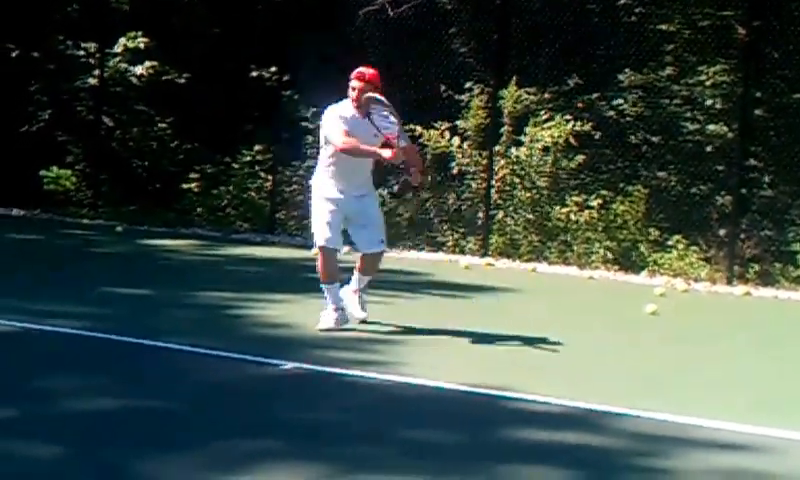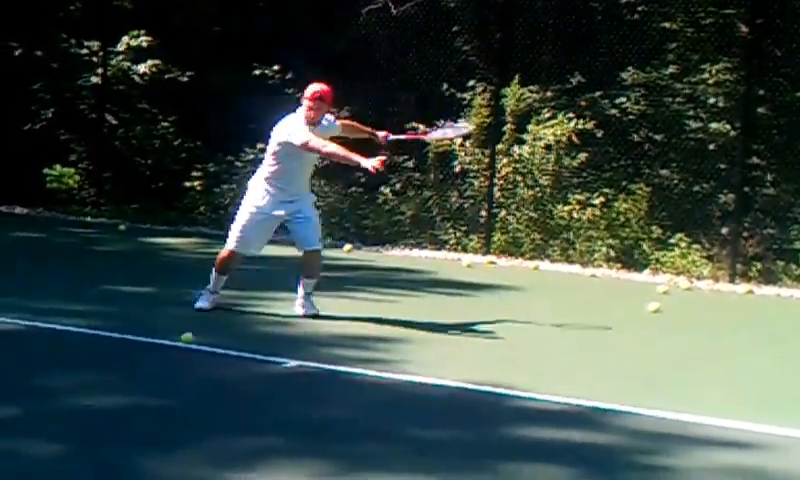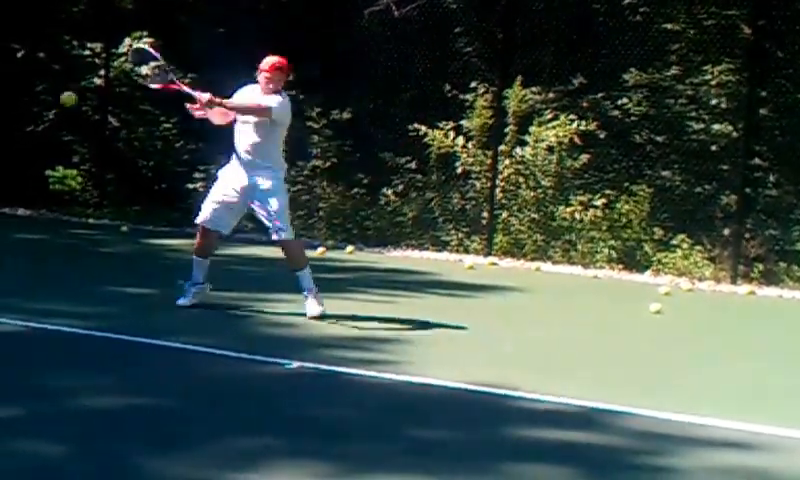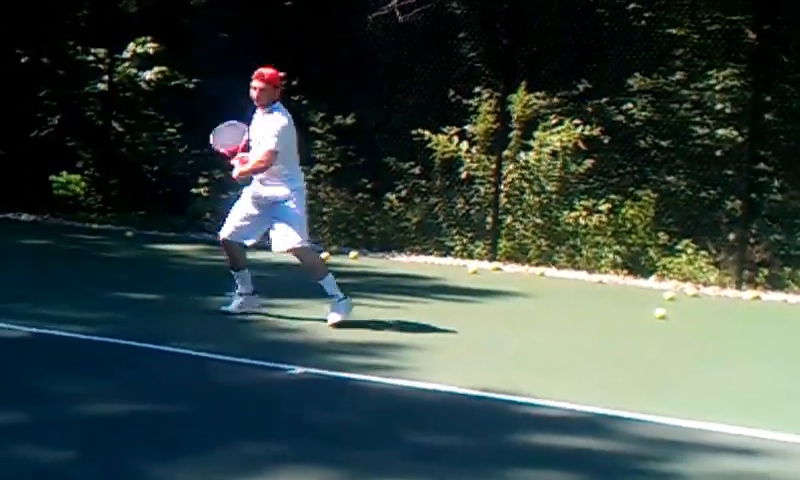
dt=0.4s
person 1, frame 1
right shoulder: (335, 114)
left elbow: (407, 149)
right elbow: (343, 144)
left wrist: (416, 171)
right wrist: (380, 153)
left hip: (362, 194)
right hip: (328, 191)
left knee: (375, 252)
right knee: (327, 247)
left ankle: (355, 292)
right ankle: (334, 307)
person 1, frame 2
left shoulder: (325, 124)
right shoulder: (291, 127)
left elbow: (343, 125)
right elbow: (324, 148)
left wrist: (374, 133)
right wrist: (363, 161)
left hip: (299, 199)
right hip: (265, 196)
left knee: (313, 250)
right knee: (233, 250)
left ankle: (305, 299)
right ankle: (212, 291)
person 1, frame 3
left shoulder: (281, 104)
right shoulder: (250, 93)
left elbow: (254, 109)
right elbow: (227, 116)
left wrist: (215, 102)
right wrist: (206, 110)
left hip: (267, 180)
right hip: (236, 174)
left knee: (285, 239)
right knee: (206, 227)
left ankle: (310, 293)
right ankle: (197, 284)
person 1, frame 4
left shoulder: (279, 121)
right shoulder: (259, 113)
left elbow: (264, 162)
left wrist: (240, 170)
right wrist: (243, 153)
left hip: (286, 193)
right hip: (259, 191)
left knee: (297, 247)
right knee: (228, 238)
left ankle: (338, 299)
right ankle: (246, 294)
